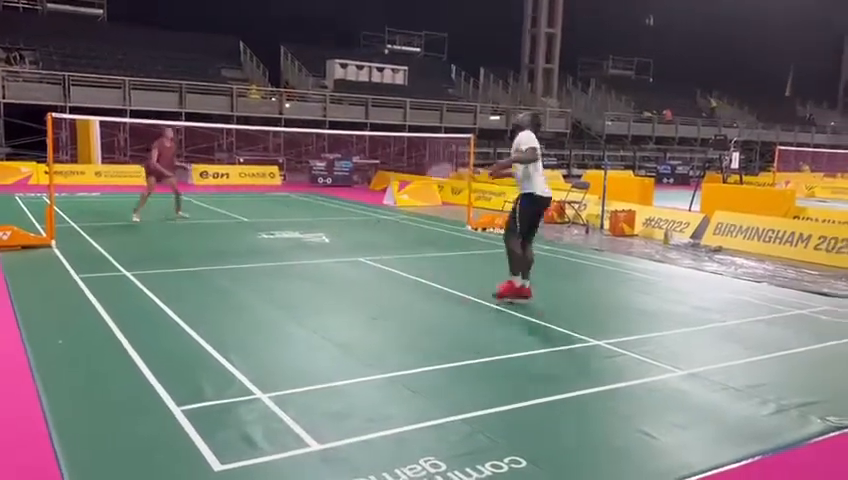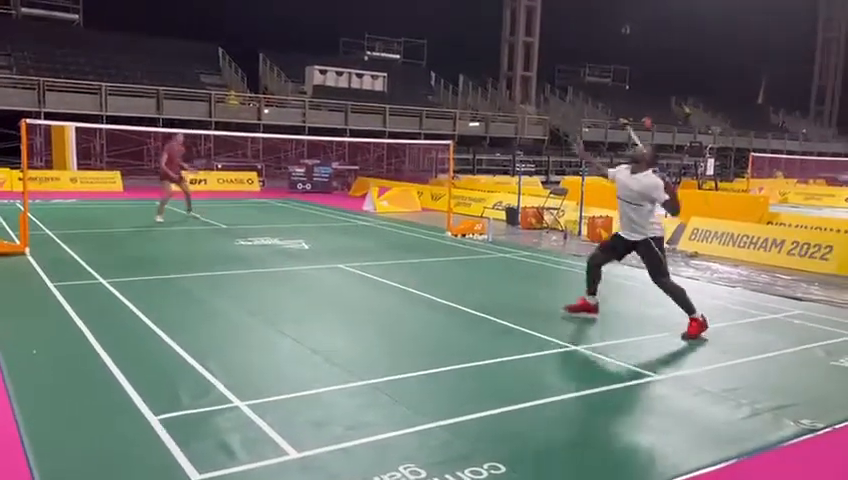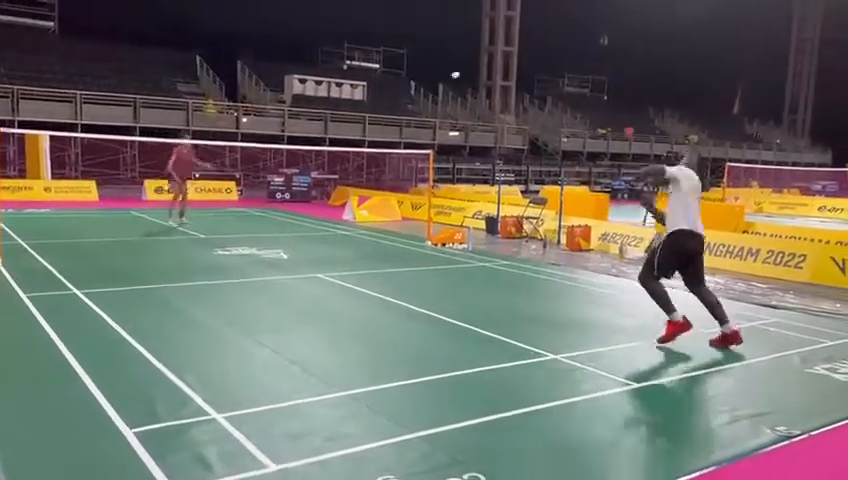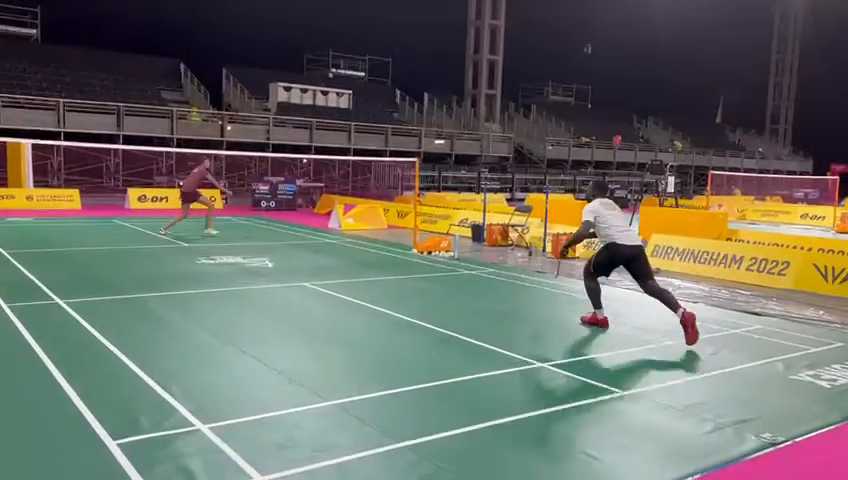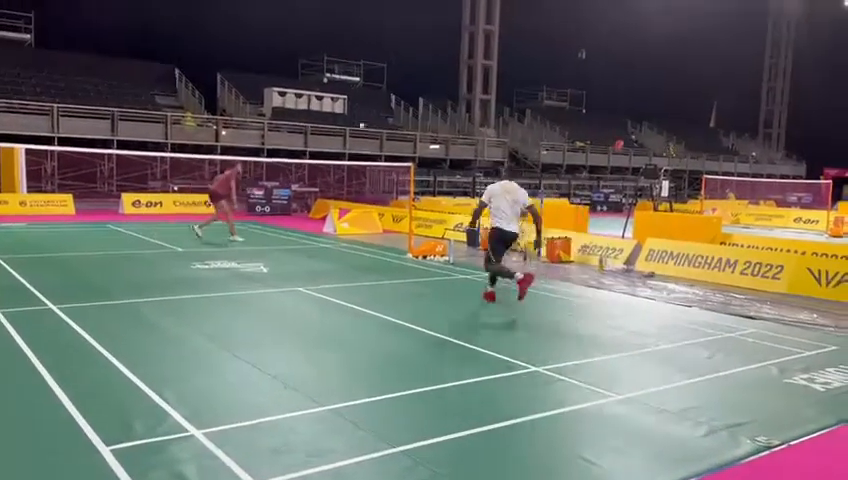
dt=0.5s
person 1, frame 1
left shoulder: (525, 135)
right shoulder: (522, 138)
left elbow: (532, 156)
left wrist: (507, 161)
right wrist: (500, 171)
left hip: (532, 194)
right hip: (536, 194)
left knee: (511, 235)
right knee: (525, 240)
left ankle: (515, 283)
right ankle: (524, 285)
person 1, frame 2
left shoulder: (652, 182)
right shoulder: (622, 170)
left elbow: (674, 211)
right elbow: (604, 171)
left wrist: (671, 192)
right wrist: (586, 158)
left hip: (649, 236)
right hip: (626, 234)
left knee: (661, 280)
right knee: (594, 261)
left ankle: (697, 319)
right ankle: (590, 301)
person 1, frame 3
left shoulder: (684, 173)
right shoulder: (691, 181)
left elbow: (655, 171)
left wrist: (639, 176)
right wrist: (653, 209)
left hip: (682, 234)
right hip: (694, 236)
left knee: (647, 277)
right knee: (698, 288)
left ankle: (676, 320)
right ankle: (730, 331)
person 1, frame 4
left shoulder: (591, 207)
right shoulder: (612, 206)
left elbow: (583, 232)
left wrist: (567, 246)
right wrist: (576, 237)
left hip: (616, 247)
right hip: (636, 246)
left knee: (589, 273)
right knee: (651, 286)
left ankle: (599, 316)
right ankle: (683, 315)
person 1, frame 5
left shoulder: (493, 188)
right shoulder: (521, 192)
left elbow: (478, 210)
right elbow: (536, 215)
left wrist: (473, 222)
right wrist: (538, 236)
left hip: (499, 230)
right hip: (513, 232)
left knee: (491, 266)
right knee: (491, 259)
left ankle: (521, 278)
right ankle: (489, 291)
